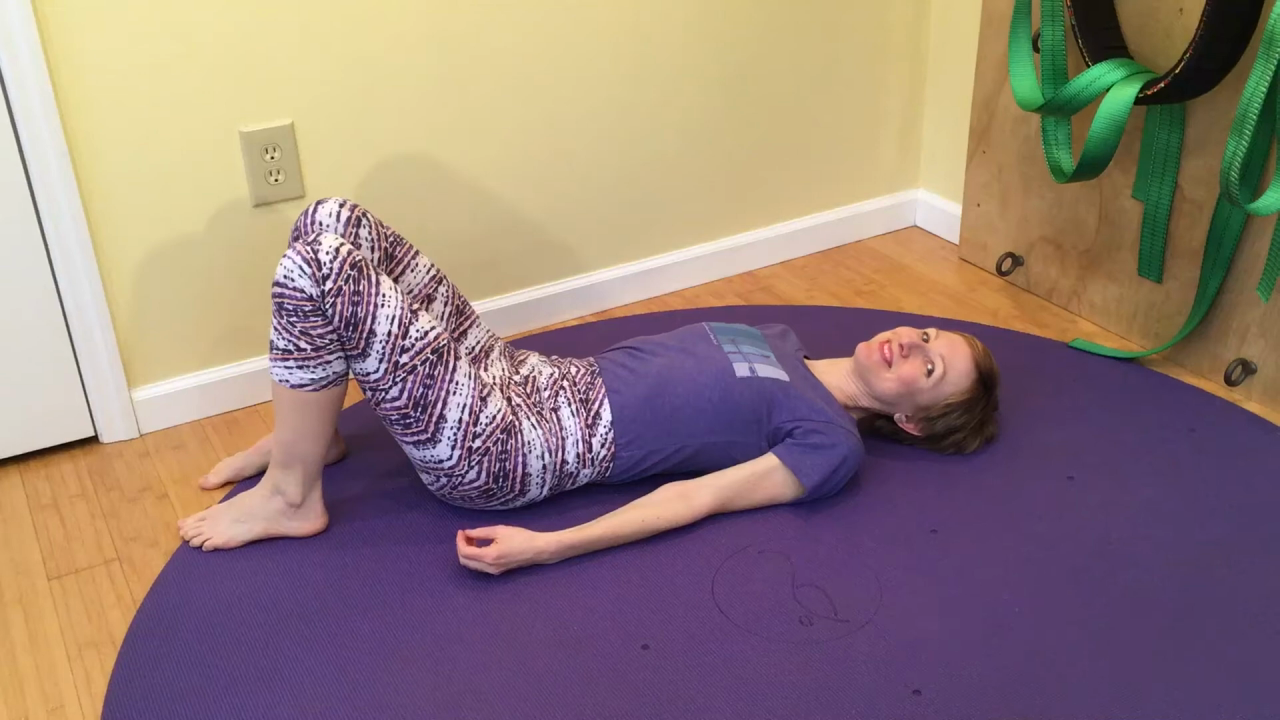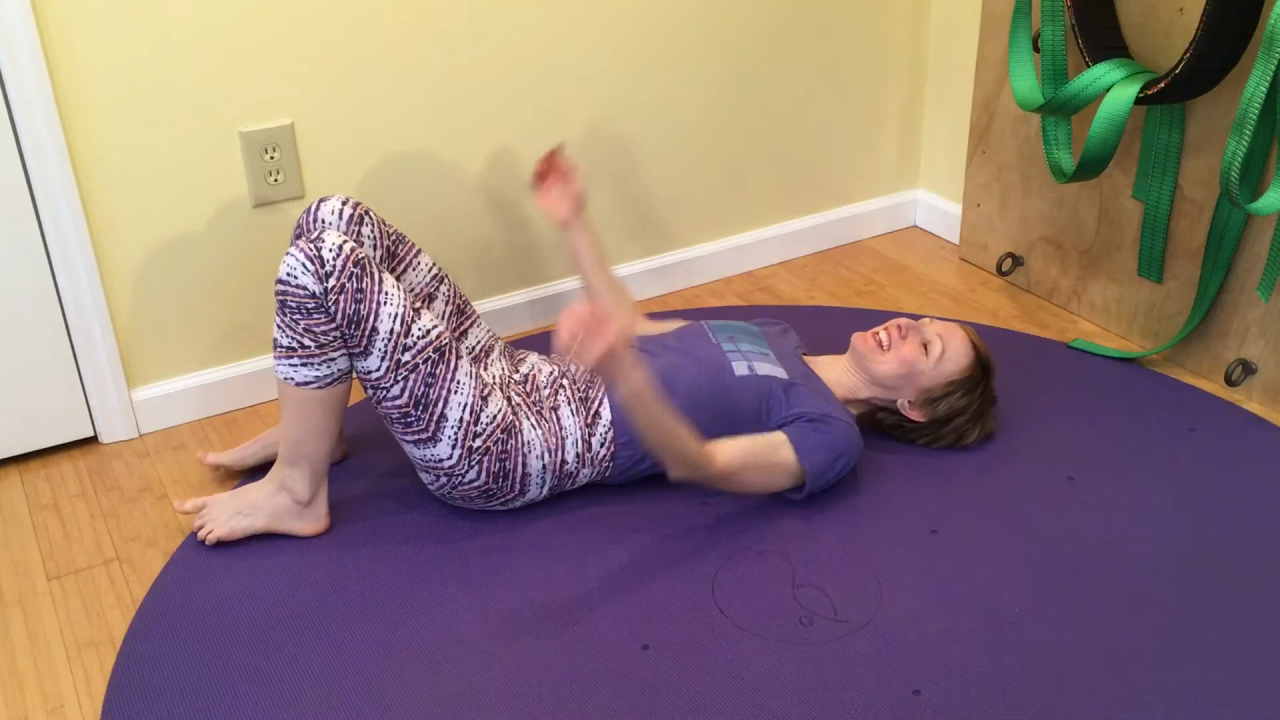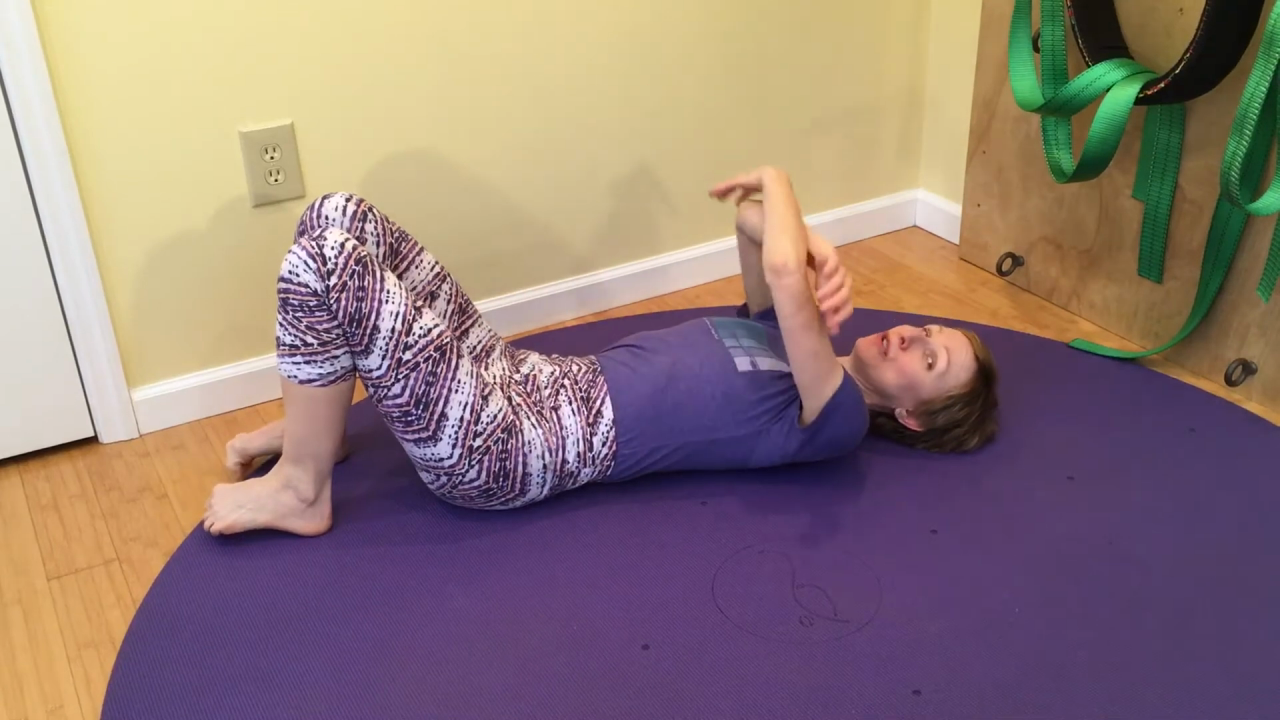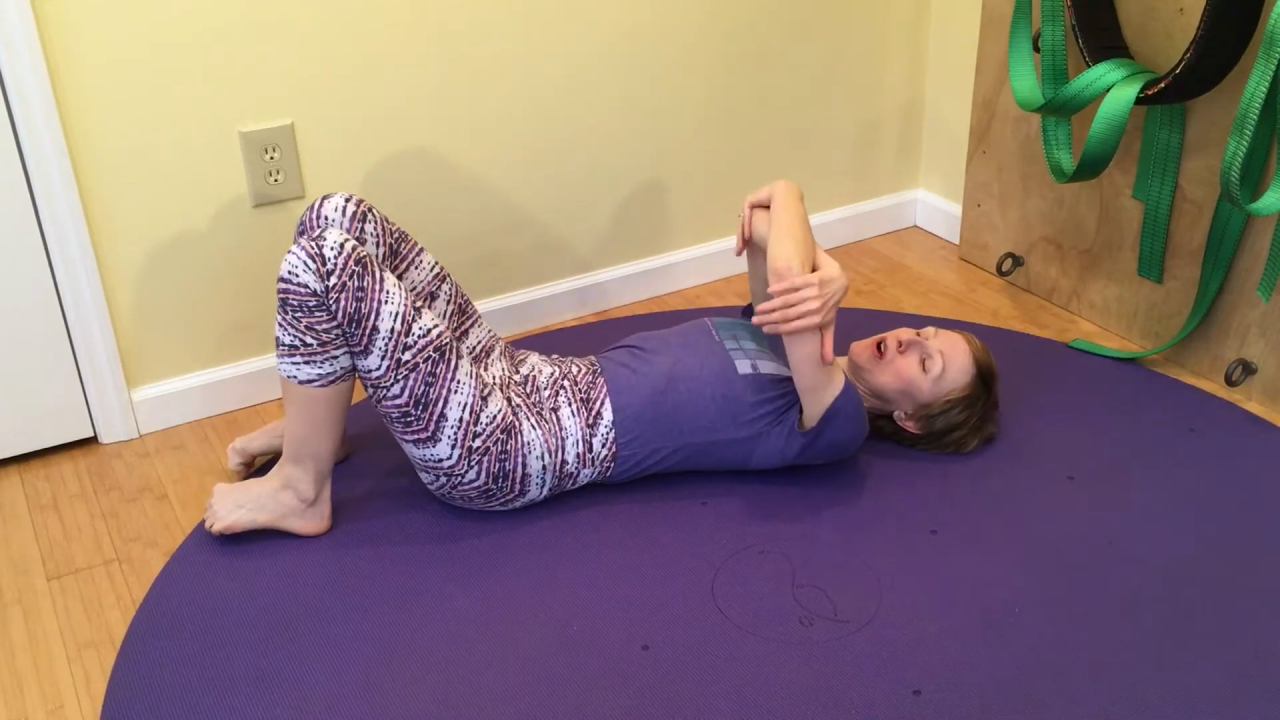
dt=0.7s
person 1, frame 1
left shoulder: (830, 446)
right shoulder: (784, 344)
left elbow: (694, 498)
left wrist: (540, 549)
left hip: (503, 451)
right hip: (531, 380)
left knee: (316, 265)
right knee: (333, 222)
left ankle: (289, 498)
right ankle: (305, 434)
person 1, frame 2
left shoulder: (829, 440)
right shoulder: (777, 335)
left elbow: (693, 462)
left wrist: (620, 368)
right wrist: (574, 227)
left hip: (505, 455)
right hip: (526, 384)
left knee: (325, 265)
right knee: (336, 220)
left ankle: (295, 498)
right ankle: (301, 429)
person 1, frame 3
left shoulder: (836, 419)
right shoulder: (793, 340)
left elbow: (781, 272)
right elbow: (754, 226)
left wrist: (776, 180)
right wrist: (823, 257)
left hip: (506, 450)
right hip: (532, 383)
left knee: (324, 260)
right knee: (341, 218)
left ankle: (300, 490)
right ankle: (310, 425)
person 1, frame 4
left shoulder: (837, 423)
right shoulder: (797, 345)
left elbow: (790, 273)
right elbow: (767, 245)
left wrist: (791, 214)
right wrist: (825, 278)
left hip: (507, 448)
right hip: (530, 382)
left knee: (323, 262)
right knee: (340, 218)
left ankle: (299, 491)
right ankle: (314, 424)
